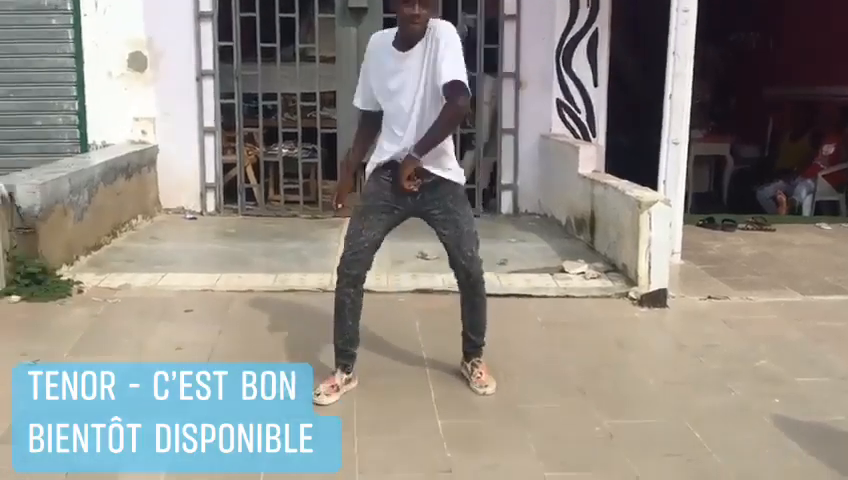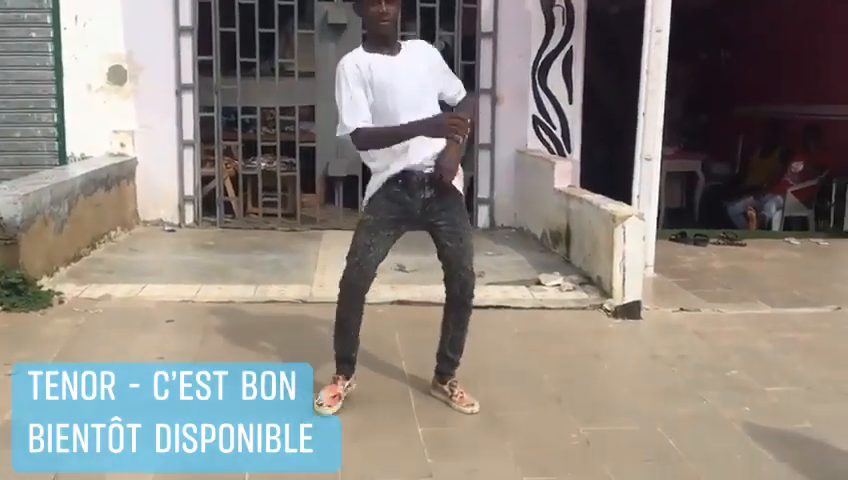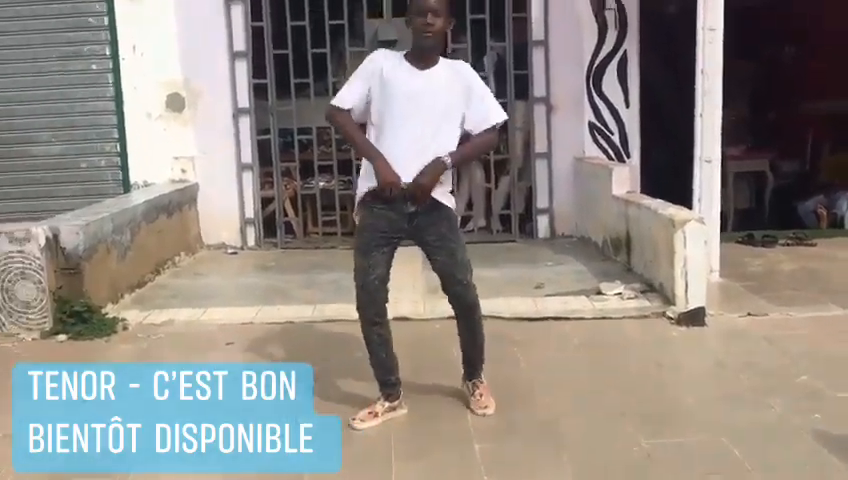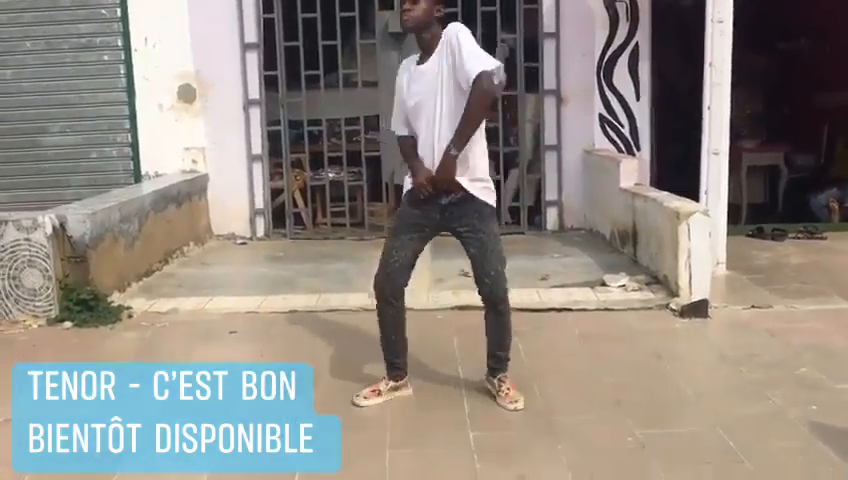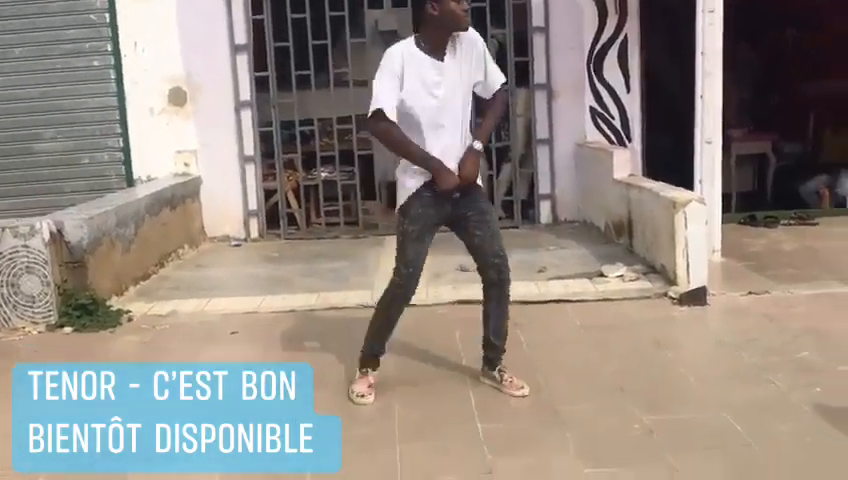
dt=1s
person 1, frame 1
left shoulder: (443, 36)
right shoulder: (377, 44)
left elbow: (458, 101)
left wrist: (417, 156)
right wrist: (348, 170)
left hip: (438, 175)
right hip: (386, 173)
left knee: (470, 268)
right knee: (350, 267)
left ankle: (473, 357)
right ankle: (344, 369)
person 1, frame 2
left shoulder: (424, 52)
right shoulder: (353, 65)
left elbow: (463, 101)
right elbow: (361, 136)
left wrist: (455, 145)
right wrist: (421, 127)
left hip: (441, 185)
right hip: (393, 187)
left knee: (462, 282)
right knee: (354, 279)
left ankle: (445, 378)
right ankle: (343, 375)
person 1, frame 3
left shoulder: (460, 74)
right shoulder: (381, 62)
left elbow: (491, 131)
right elbow: (337, 112)
left wrist: (441, 165)
right wrist: (377, 160)
left hip: (433, 202)
right hip: (380, 202)
left knee: (464, 295)
right knee: (369, 299)
left ankle: (474, 378)
right ankle: (390, 396)
person 1, frame 4
left shoulder: (456, 38)
right shoulder: (406, 70)
left elbow: (488, 86)
left wrist: (452, 154)
right wrist: (416, 168)
left hip: (469, 190)
right hip: (421, 194)
left knee: (494, 289)
right knee: (387, 283)
left ankle: (498, 375)
right ankle: (396, 376)
person 1, frame 5
left shoulder: (471, 43)
right shoulder: (399, 56)
left elbow: (498, 95)
right elbow: (379, 124)
left wrist: (475, 149)
right wrist: (437, 168)
left hip: (466, 184)
right hip: (420, 187)
left knee: (497, 270)
right knee: (404, 282)
left ankle: (492, 365)
right ankle: (368, 365)
